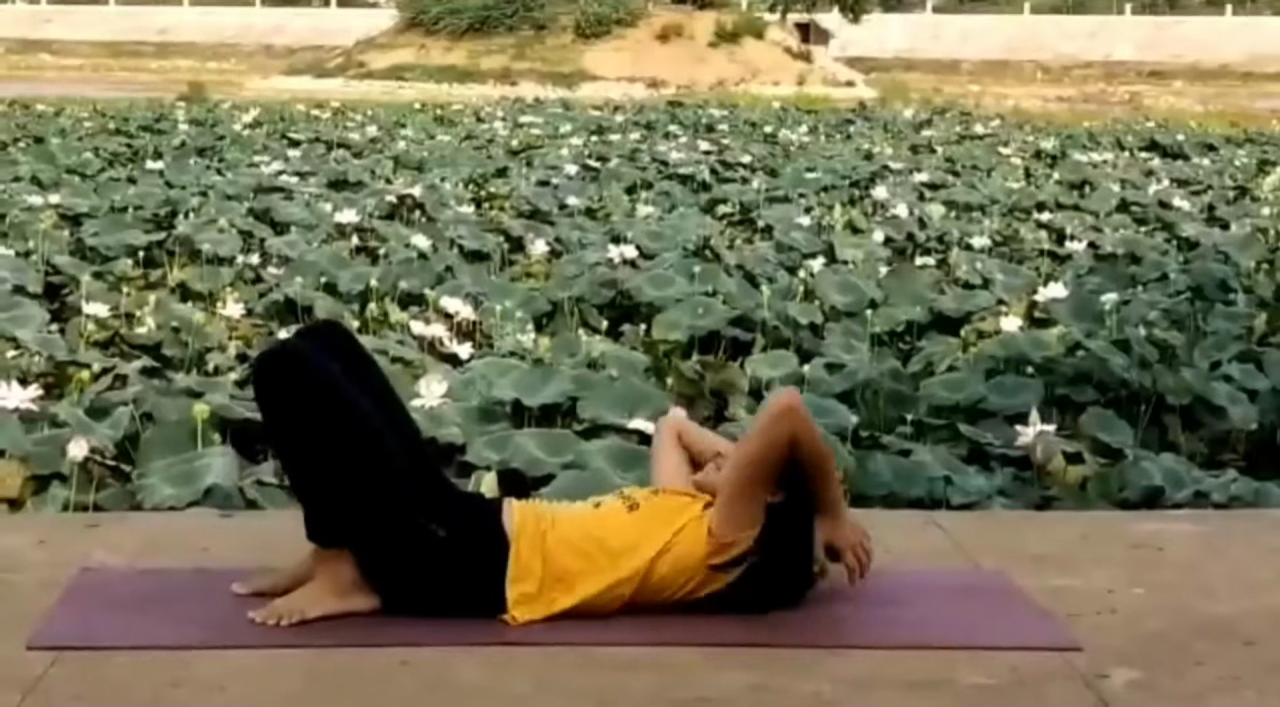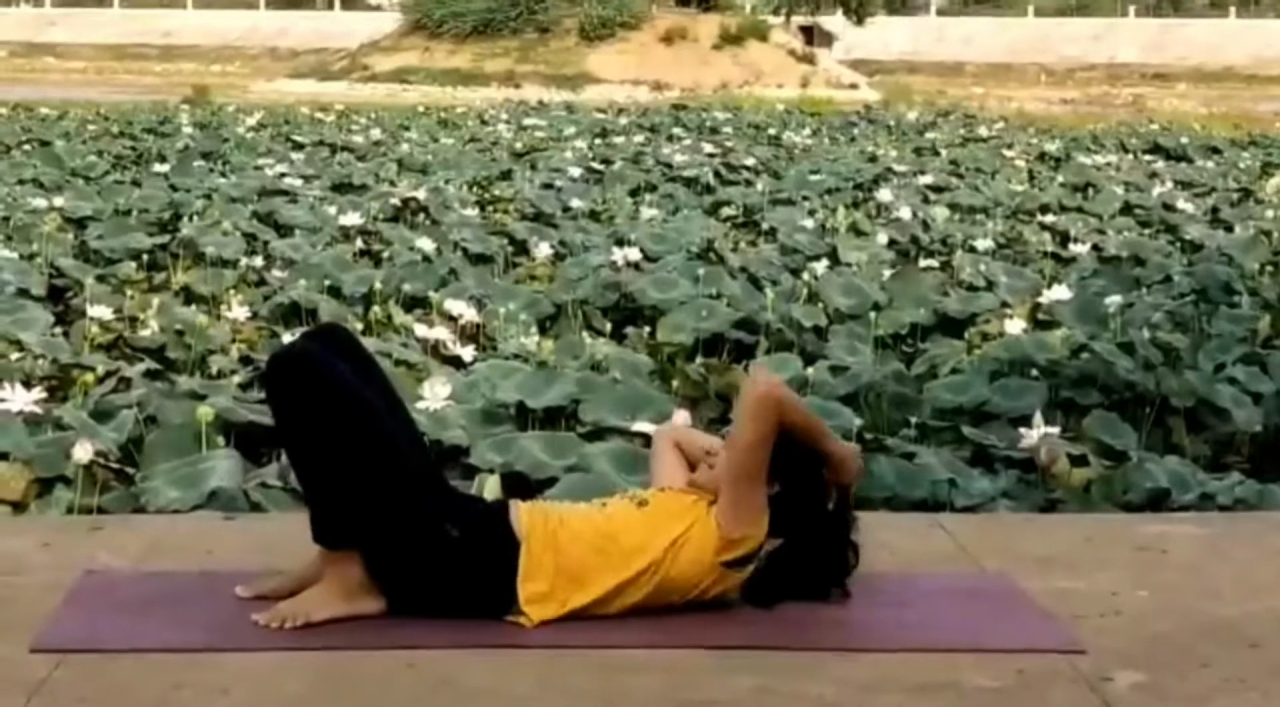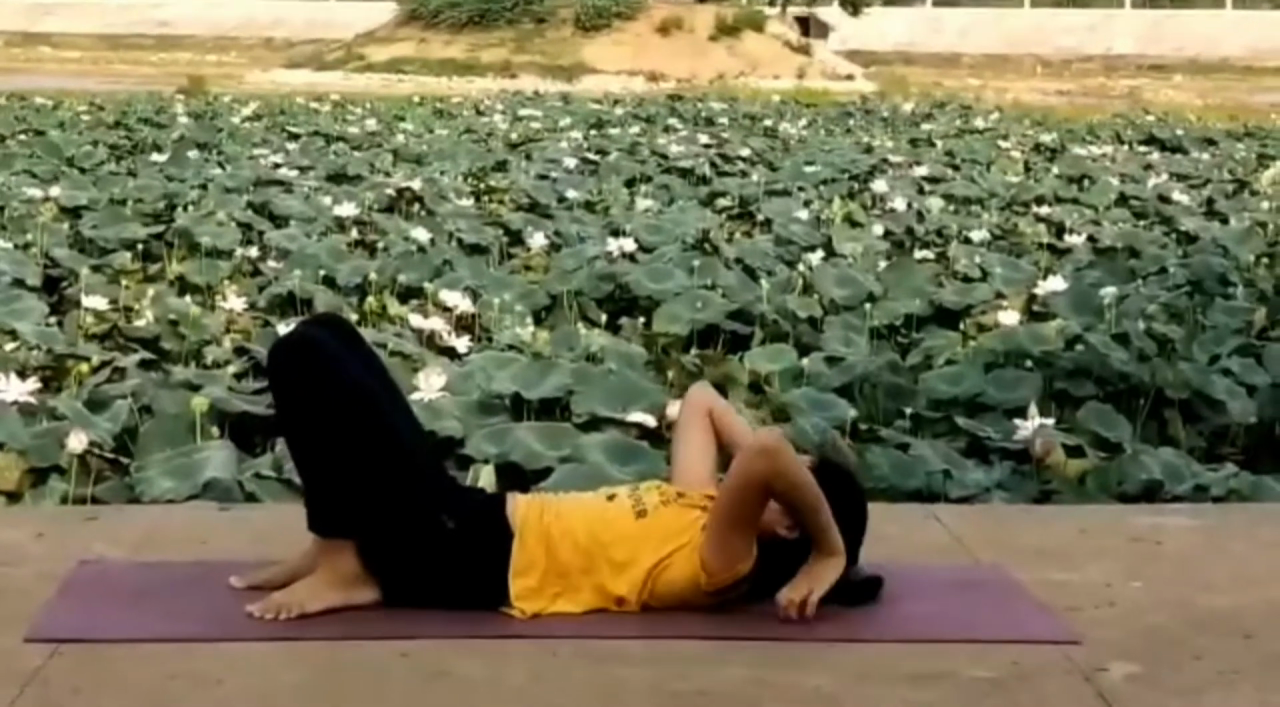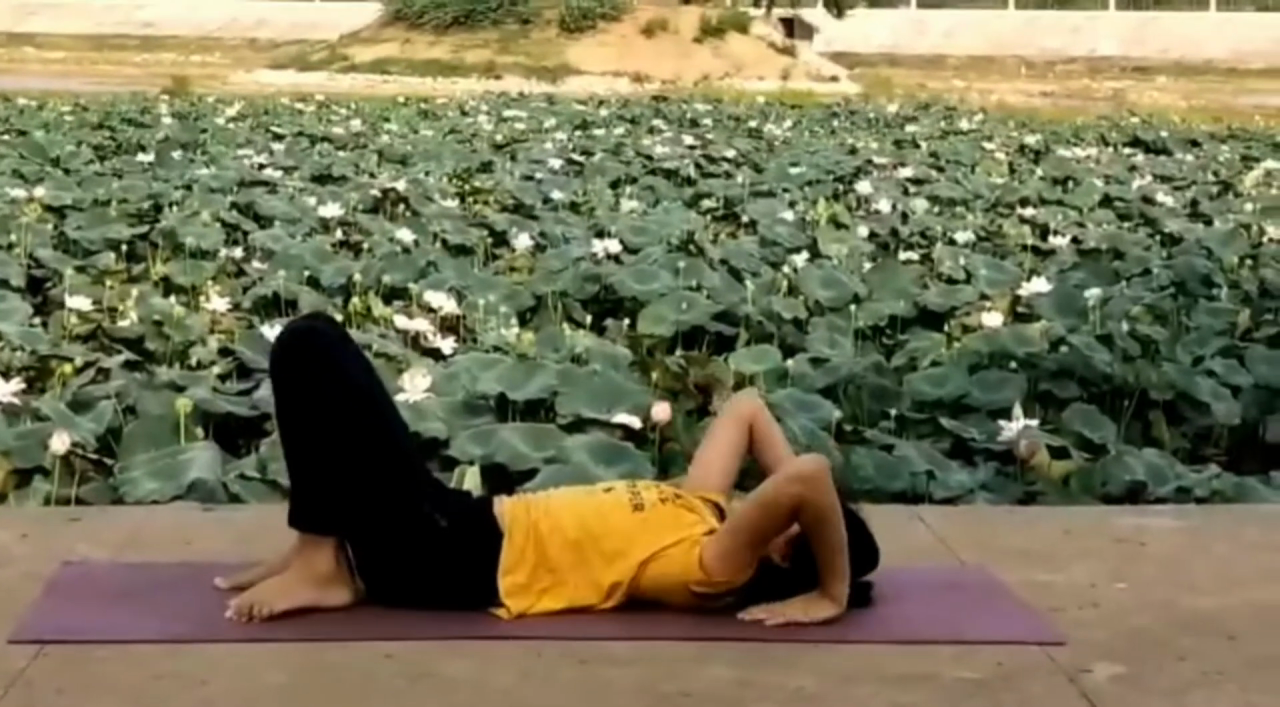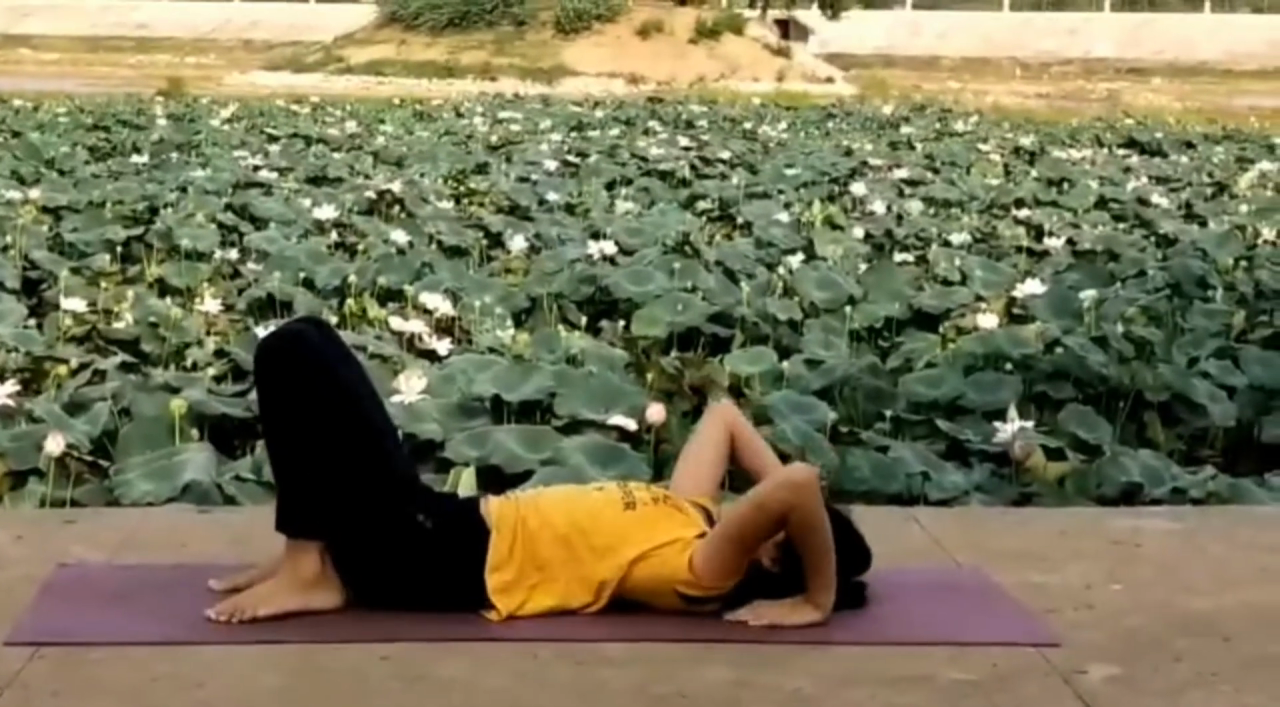
dt=0.4s
person 1, frame 1
left shoulder: (724, 540)
right shoulder: (692, 508)
left elbow: (784, 406)
right elbow: (672, 424)
left wrist: (831, 512)
right wrist: (740, 453)
left hip: (458, 565)
right hip: (473, 523)
left knee: (286, 368)
right knee: (323, 341)
left ankle: (343, 580)
right ankle: (337, 553)
person 1, frame 2
left shoulder: (732, 533)
right shoulder: (698, 510)
left elbow: (763, 393)
right elbow: (668, 434)
left wrist: (833, 454)
right wrist: (725, 454)
left hip: (467, 567)
right hip: (476, 529)
left knee: (298, 368)
right knee: (327, 345)
left ankle: (349, 581)
right ankle: (339, 558)
person 1, frame 3
left shoulder: (724, 563)
right shoulder: (703, 504)
left elbow: (767, 449)
right elbow: (700, 397)
left wrist: (830, 552)
right wrist: (775, 464)
left hip: (457, 557)
right hip: (477, 519)
left knee: (300, 356)
right knee: (325, 335)
left ankle: (344, 570)
right ankle: (335, 547)
person 1, frame 4
left shoulder: (716, 569)
right shoulder: (704, 509)
left elbow: (811, 473)
right elbow: (746, 403)
left wrist: (831, 594)
right wrist: (800, 491)
left hip: (444, 559)
right hip: (467, 524)
left knee: (306, 349)
right knee: (317, 337)
left ankle: (322, 568)
right ankle: (319, 549)
person 1, frame 5
left shoulder: (704, 574)
right shoulder: (692, 515)
right elbow: (723, 412)
left wrist: (816, 601)
right wrist: (787, 492)
left hip: (431, 560)
right hip: (452, 529)
left knee: (290, 354)
right knee: (307, 340)
left ankle: (310, 574)
right ankle: (313, 554)
